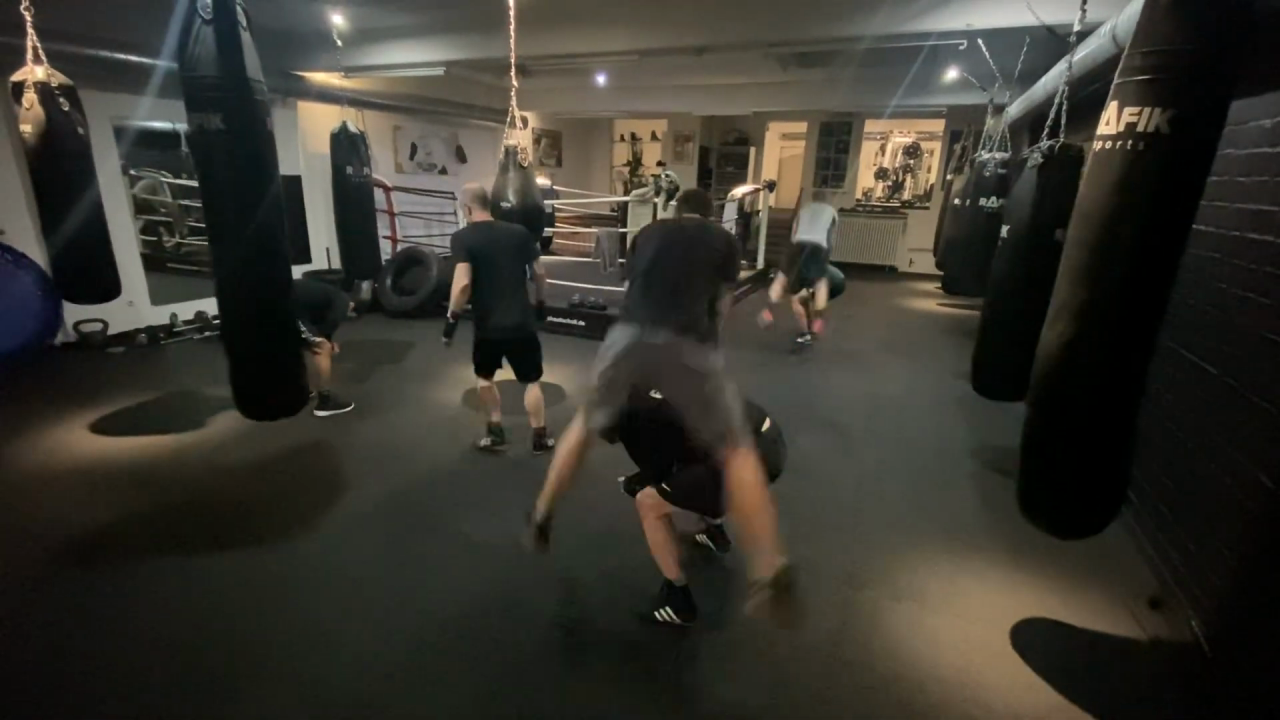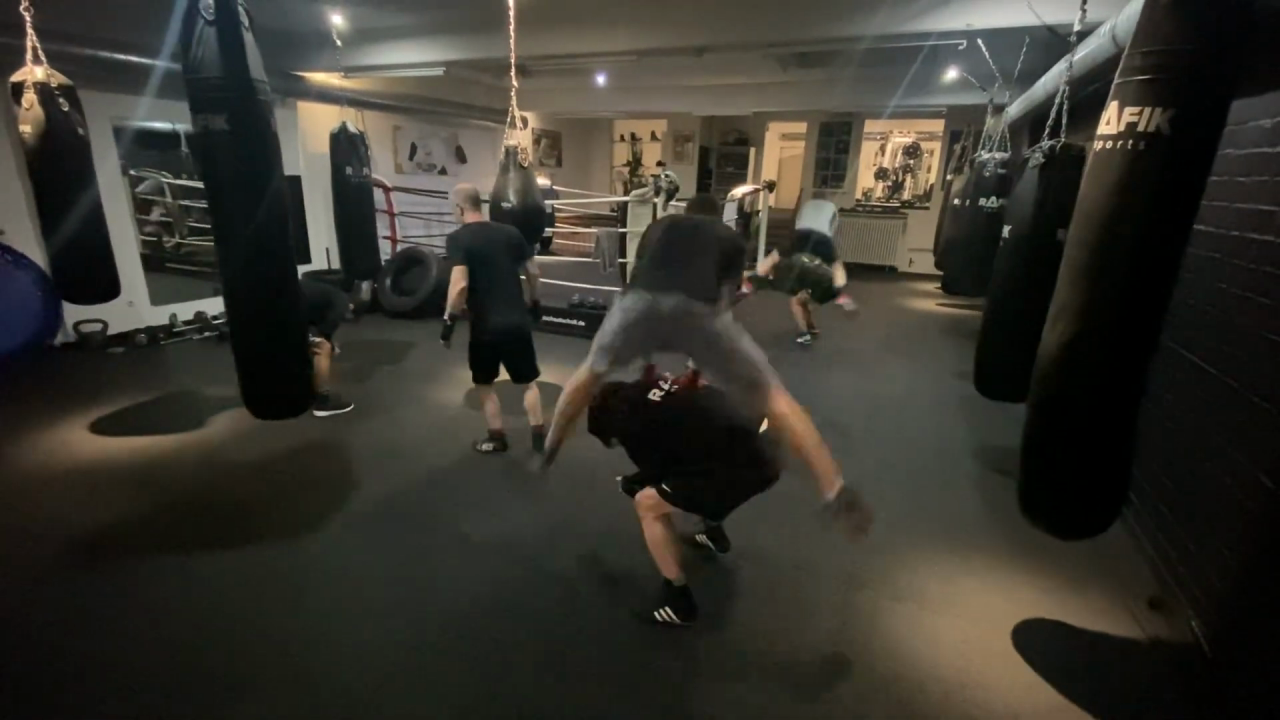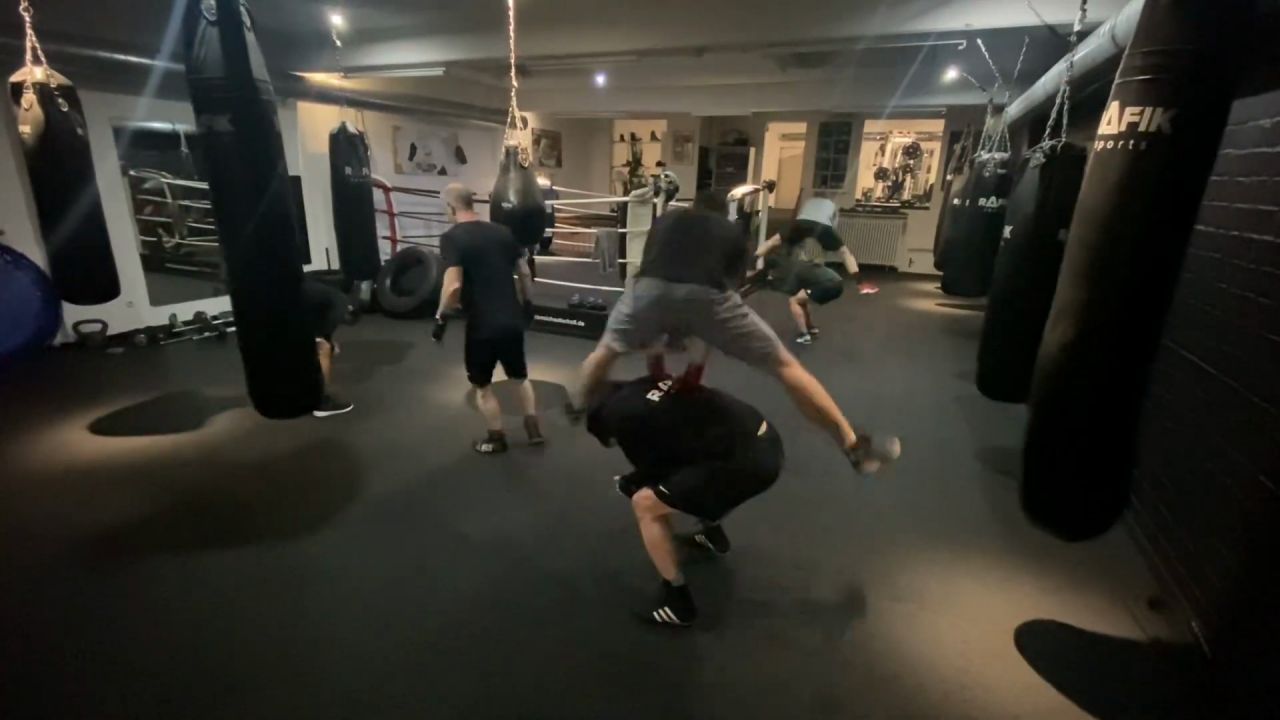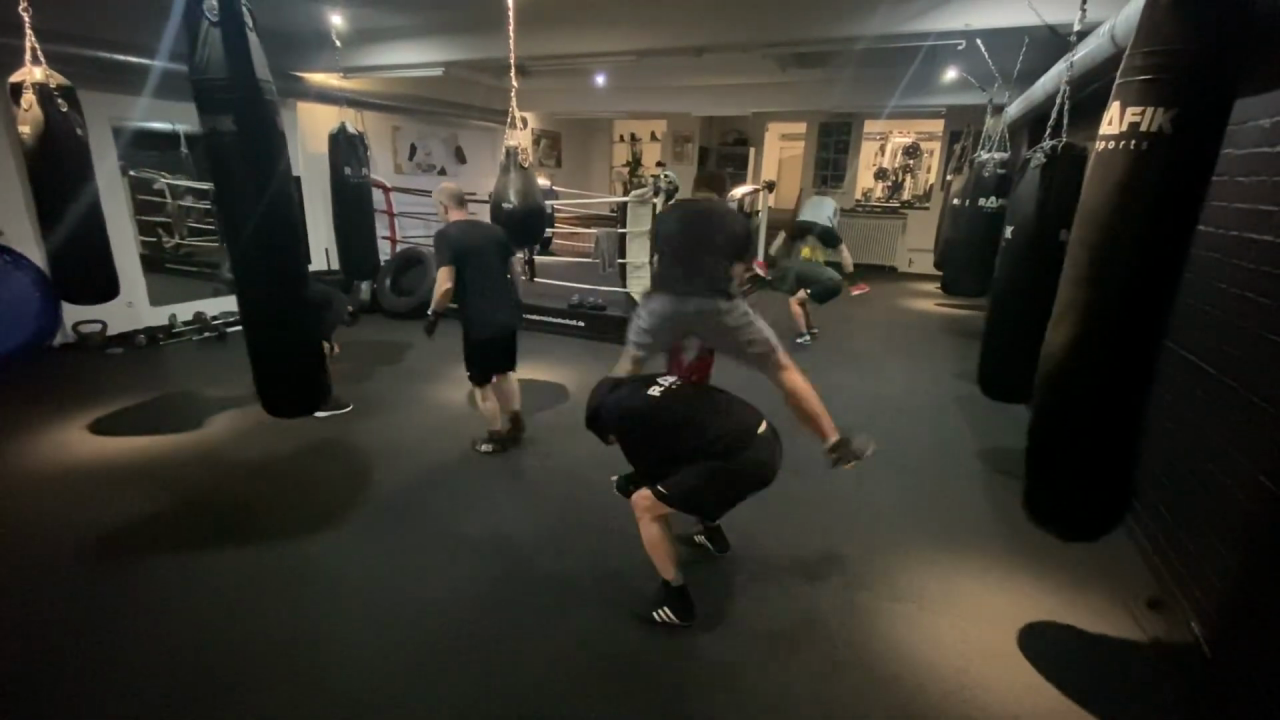
dt=0.1s
person 1, frame 1
left shoulder: (649, 233)
right shoulder: (725, 241)
right elbow: (722, 305)
left hip: (630, 335)
right hip: (689, 346)
left knee: (587, 425)
right knee: (737, 454)
left ankle: (541, 520)
right ankle: (769, 574)
person 1, frame 2
left shoulder: (658, 227)
right shoulder: (730, 238)
right elbow: (725, 294)
left wrist: (647, 364)
right wrist: (693, 371)
left hip: (637, 302)
right hip: (696, 310)
left knee: (590, 374)
right knee: (773, 397)
left ankle: (549, 450)
right ankle: (837, 494)
person 1, frame 3
left shoulder: (664, 221)
right shoulder: (733, 235)
right elbow: (728, 286)
right wrist: (696, 365)
left hip: (651, 290)
right hip: (707, 298)
left knee: (609, 348)
right knee: (785, 365)
left ankle: (578, 407)
right ankle: (853, 445)
person 1, frame 4
left shoulder: (666, 215)
right shoulder: (739, 222)
left wrist: (673, 342)
right wrist: (706, 347)
left hip: (664, 302)
right hip: (716, 305)
left knee: (632, 359)
right knee: (783, 369)
right ankle: (836, 444)
person 2, frame 1
left shoulder: (463, 237)
right shoulder: (518, 232)
left elbow: (463, 282)
right elbow: (539, 273)
left wrist: (452, 317)
right wrist: (540, 302)
left hip: (487, 324)
right hip: (521, 320)
left knee: (485, 377)
right knee: (531, 381)
left ankle: (496, 432)
right ankle: (540, 437)
person 2, frame 2
left shoulder: (458, 239)
right shoulder: (511, 233)
left elbow: (460, 285)
right elbow: (533, 273)
left wrist: (449, 320)
right wrist: (534, 301)
left hip: (484, 327)
right hip: (518, 321)
left knee: (484, 383)
right knee: (527, 381)
left ankle: (497, 438)
right ankle: (539, 435)
person 2, frame 3
left shoulder: (452, 237)
right shoulder: (503, 232)
left elbow: (453, 285)
right elbow: (524, 272)
left wrist: (441, 318)
right wrist: (526, 302)
left hip: (481, 325)
right hip: (512, 320)
left knee: (481, 385)
right knee: (519, 377)
left ankle: (495, 439)
right ankle: (533, 428)
person 2, frame 4
left shoulder: (446, 236)
right shoulder: (495, 231)
left elbow: (446, 285)
right elbow: (514, 271)
left wrist: (433, 314)
left hip: (478, 323)
right hip: (507, 317)
left knee: (481, 383)
right knee: (504, 372)
left ankle: (496, 438)
right ankle: (516, 422)
person 3, frame 1
left shoulder: (629, 415)
left elbow: (657, 473)
left wrist: (630, 485)
right hip: (767, 436)
left knee: (650, 504)
left ankle: (678, 597)
right ankle: (714, 532)
person 3, frame 2
left shoulder: (626, 415)
right shoulder: (652, 385)
left elbow: (657, 471)
left wrist: (630, 484)
left hip: (747, 458)
right hip: (765, 442)
left knee: (648, 503)
left ankle: (678, 595)
right ankle: (713, 533)
person 3, frame 3
left shoulder: (623, 415)
left elbow: (655, 474)
left wrist: (629, 484)
left hip: (745, 460)
right hip: (766, 442)
left knee: (645, 504)
left ankle: (677, 600)
right ankle: (712, 532)
person 3, frame 4
left shoulder: (621, 411)
right shoulder: (655, 382)
left elbow: (651, 469)
left wrist: (624, 485)
left hip: (746, 461)
right hip: (765, 442)
left knee: (645, 504)
left ankle: (677, 600)
right ankle: (712, 534)
